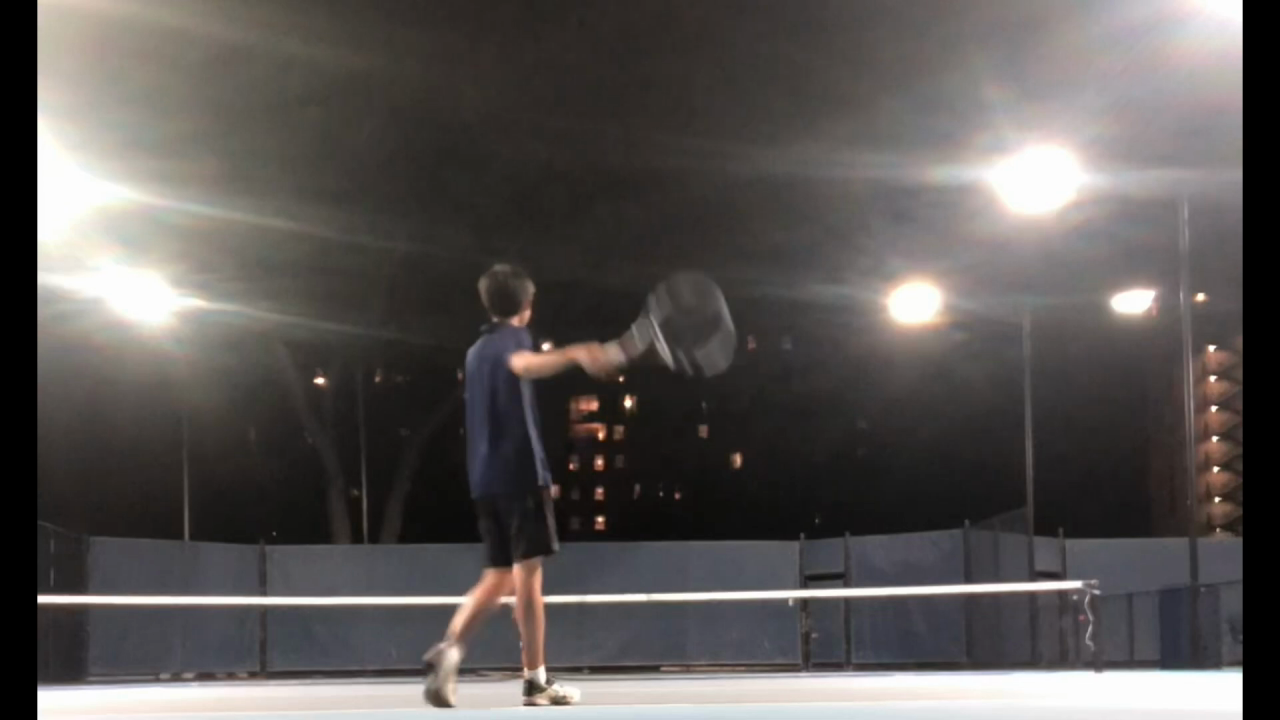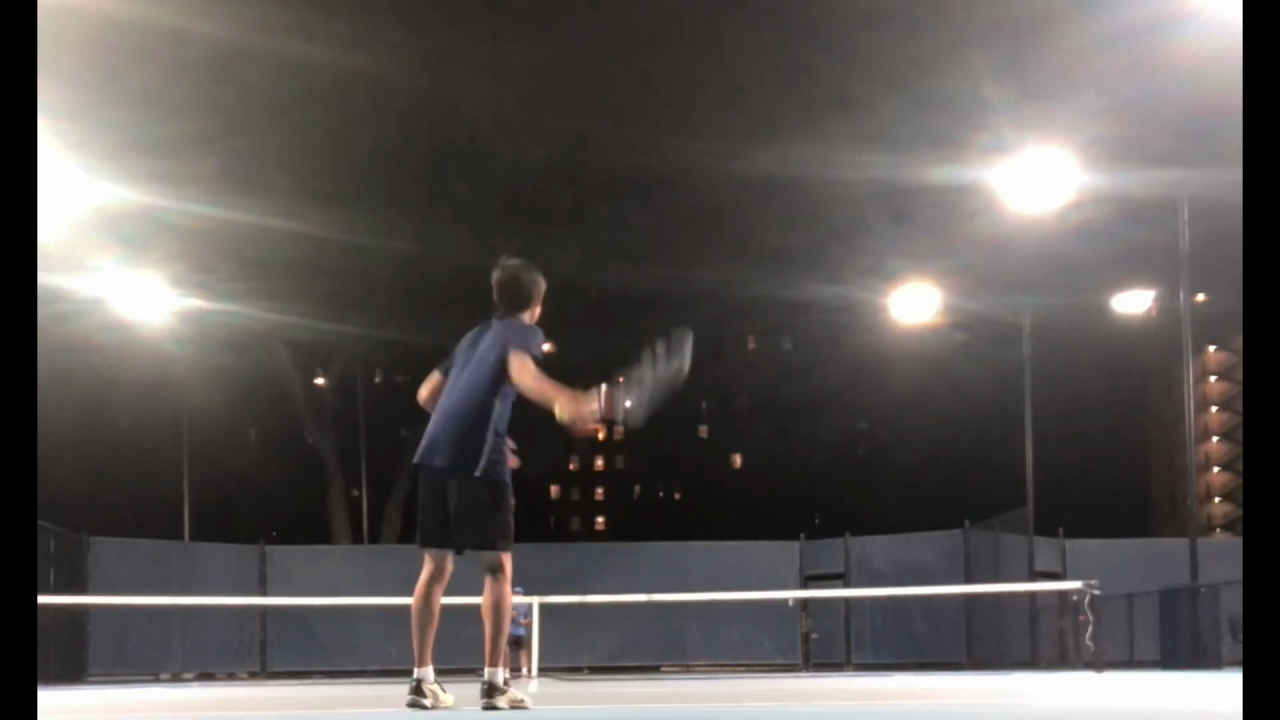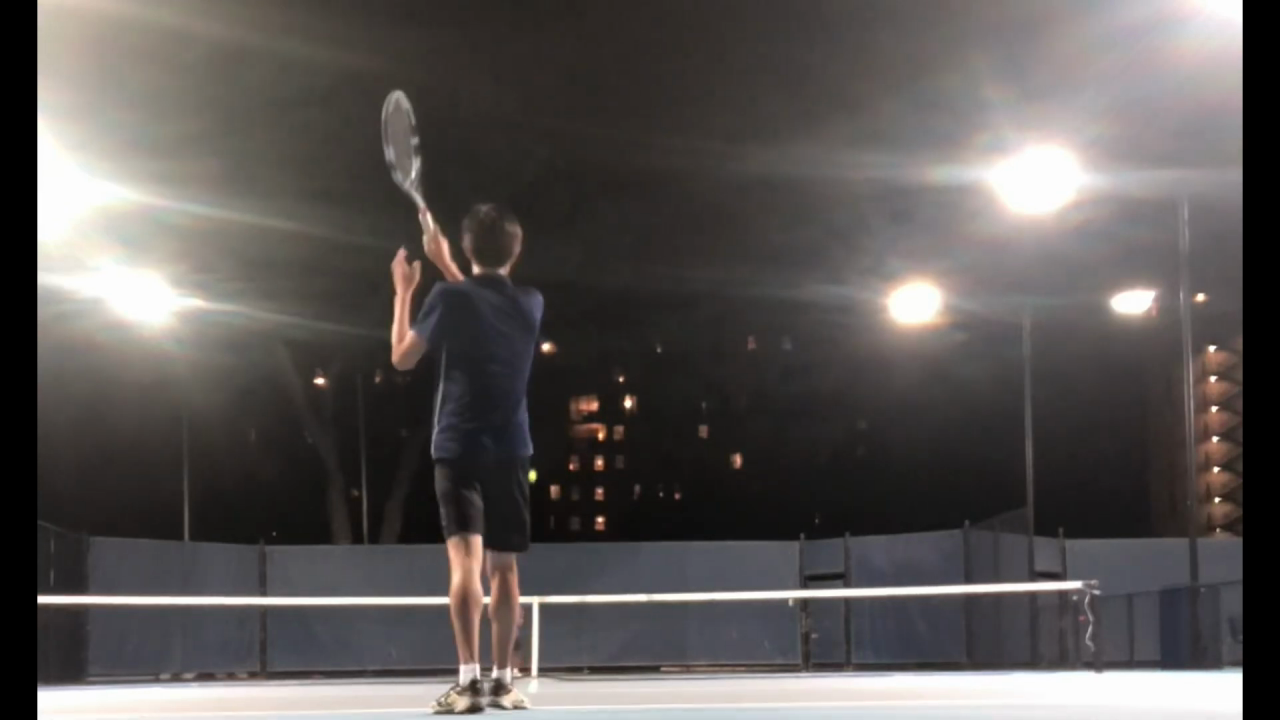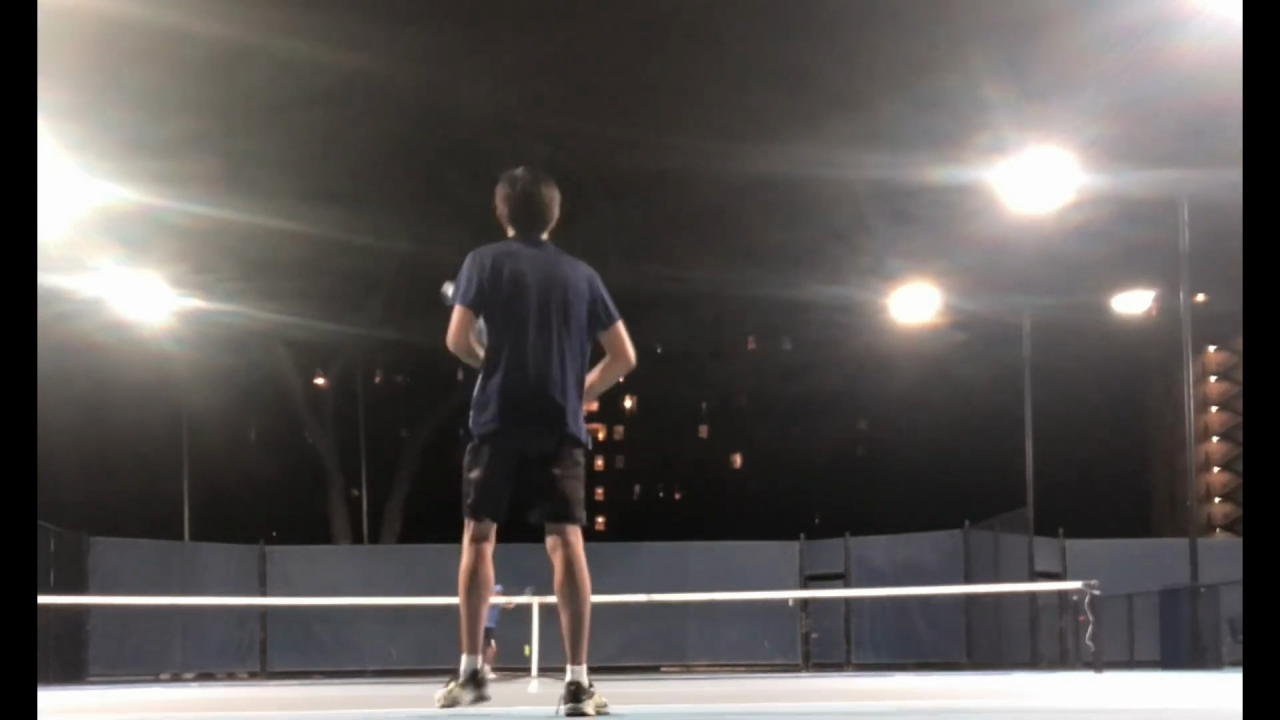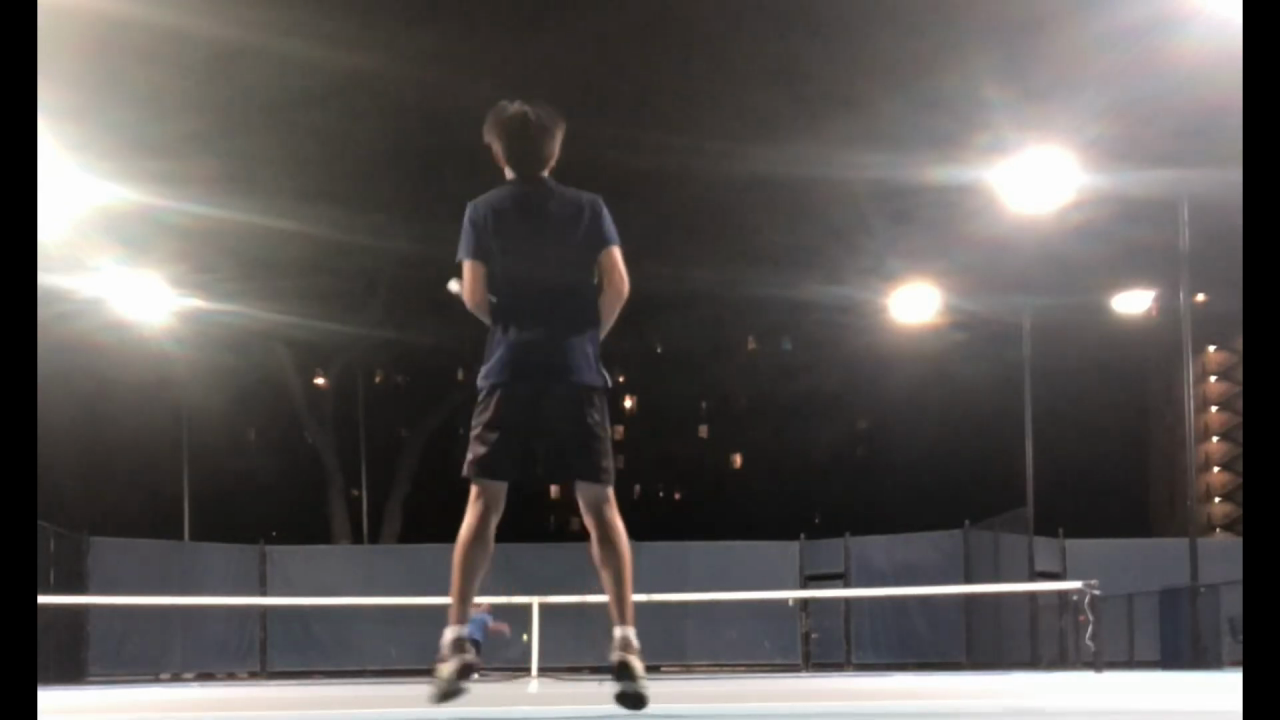
dt=0.7s
person 1, frame 1
left shoulder: (475, 353)
right shoulder: (513, 336)
right elbow: (524, 364)
right wrist: (574, 354)
left hip: (484, 478)
right hip: (521, 472)
left knee: (497, 577)
right knee: (527, 574)
left ankle: (447, 654)
right ankle: (537, 680)
person 1, frame 2
left shoulder: (474, 336)
right shoulder: (524, 332)
left elbow: (426, 395)
right elbow: (519, 372)
right wrist: (563, 400)
left hip: (434, 454)
right hip: (477, 460)
left knee: (435, 567)
right knee: (497, 567)
left ankle: (422, 679)
right ankle: (494, 683)
person 1, frame 3
left shoulder: (449, 297)
right shoulder: (532, 304)
left elbow: (402, 358)
left wrist: (404, 292)
right wrist: (445, 265)
left hip: (459, 445)
right hip: (510, 449)
left knee: (466, 559)
right knee: (504, 567)
left ankle: (468, 680)
right ankle: (502, 681)
person 1, frame 4
left shoulder: (484, 261)
right shoulder: (583, 275)
left elbow: (457, 339)
right elbow: (624, 355)
left hip: (499, 418)
right hip: (560, 425)
left knee: (478, 538)
right knee: (566, 545)
left ankle: (469, 669)
person 1, frame 5
left shoulder: (482, 211)
right shoulder: (589, 207)
left elbow: (474, 297)
right elbow: (617, 285)
left hip: (509, 371)
right hip: (576, 371)
left knee: (484, 504)
right knee: (600, 506)
left ankle: (456, 641)
right ankle: (625, 646)
